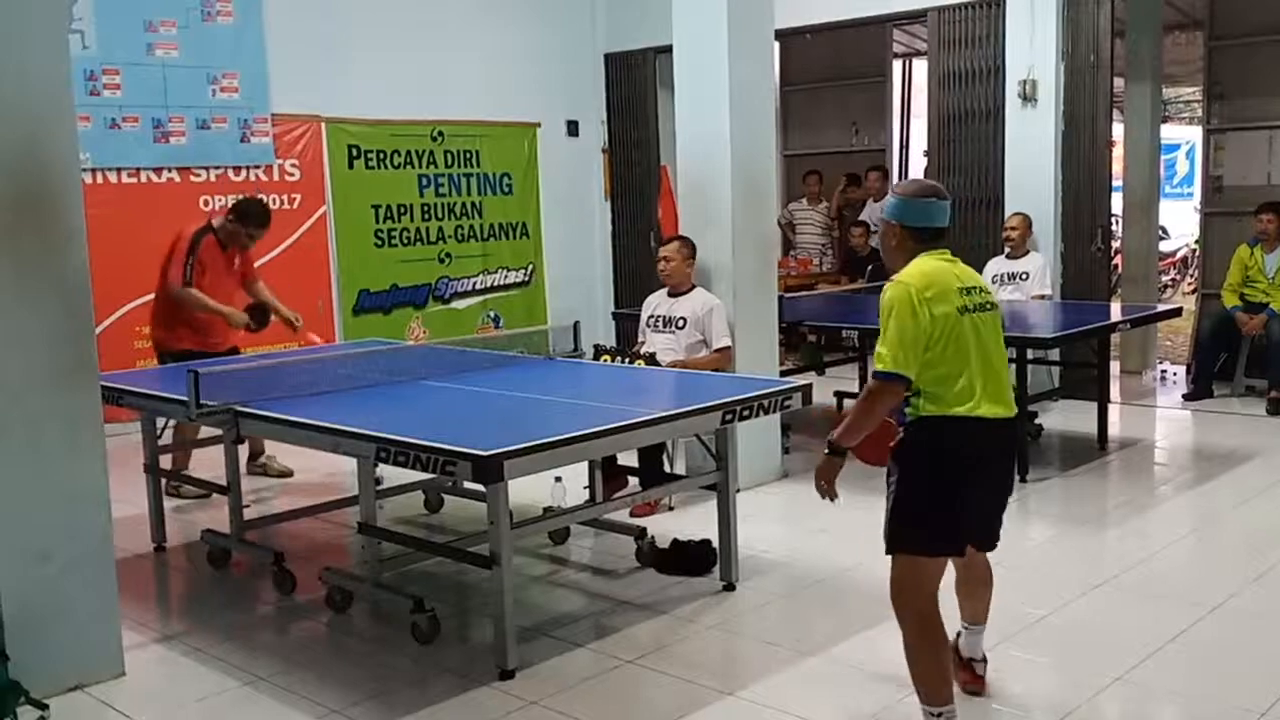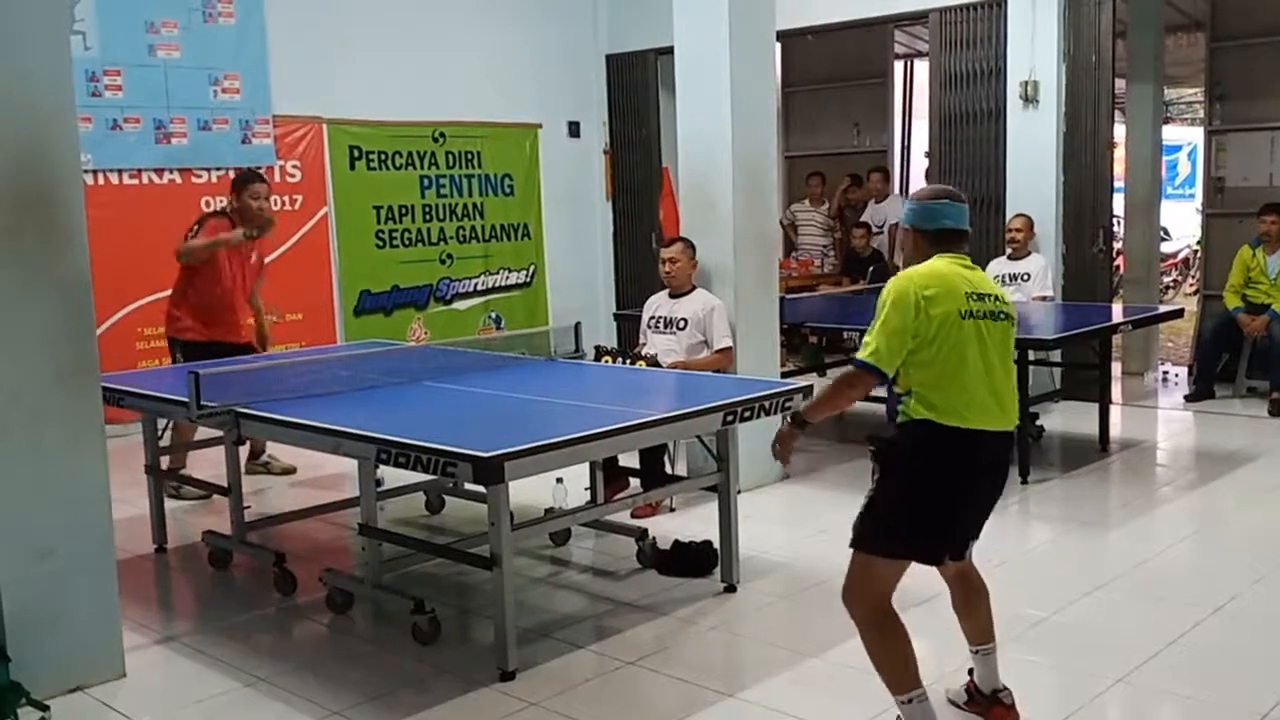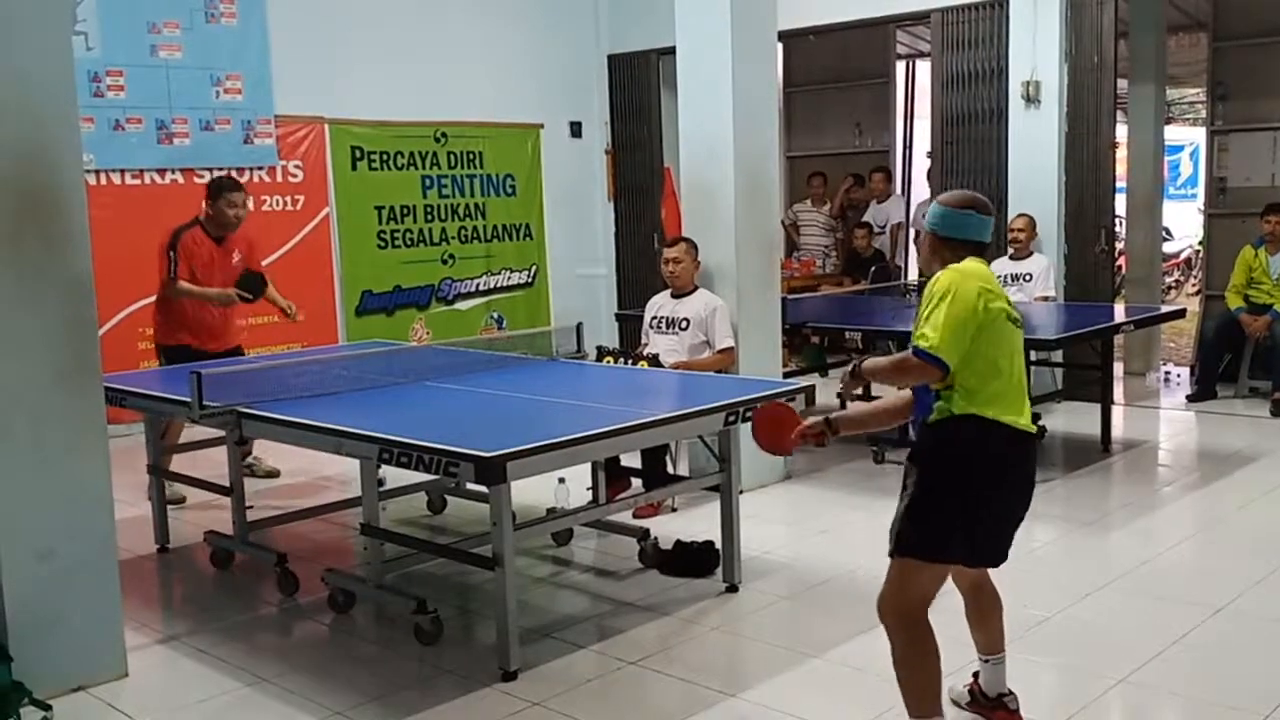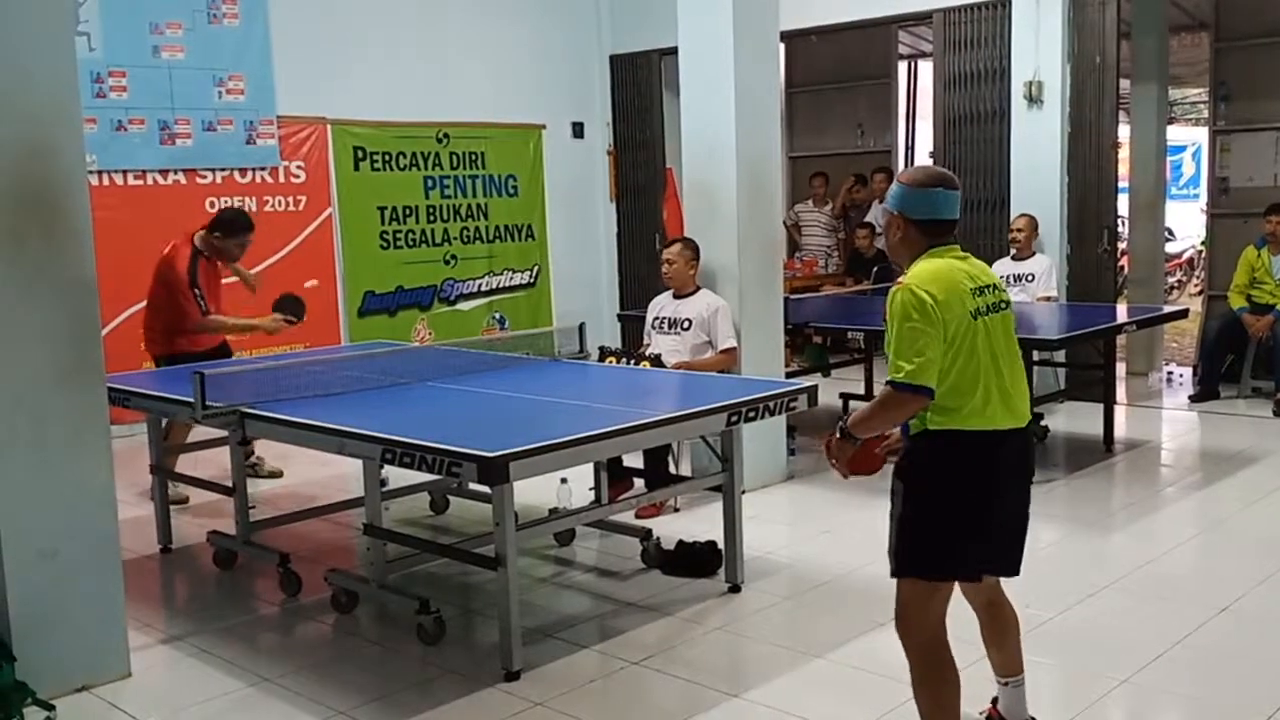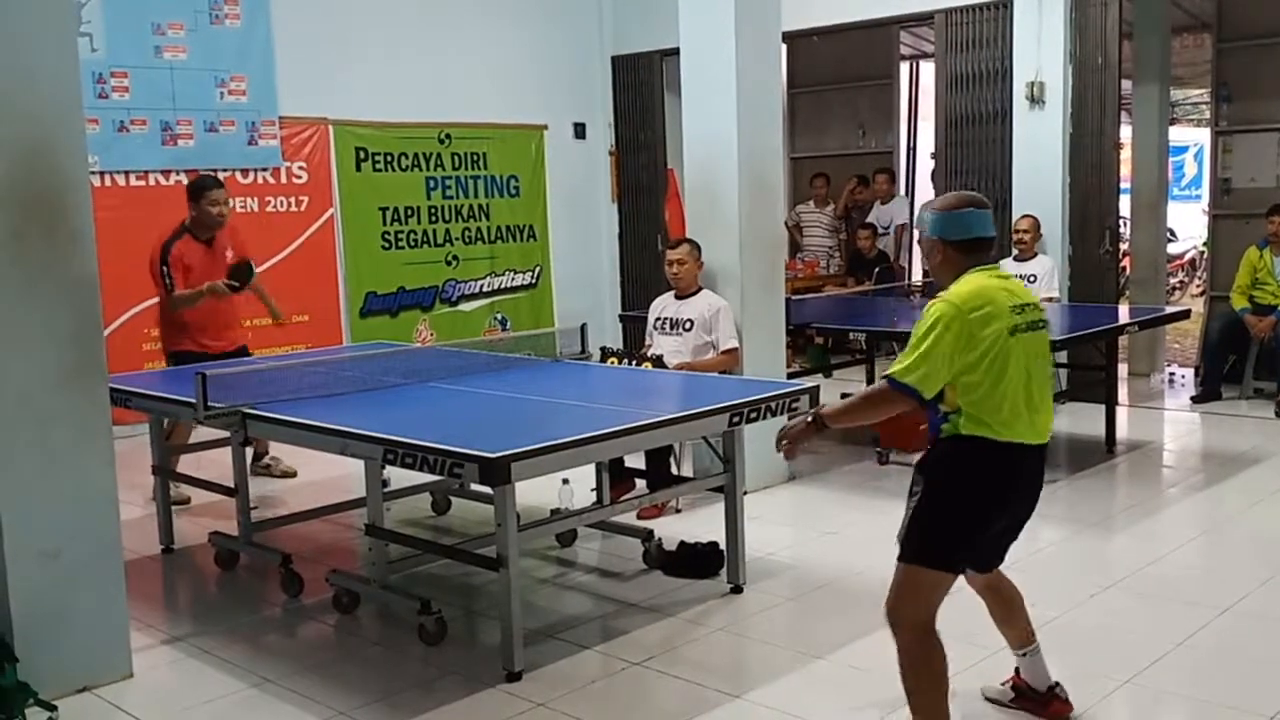
dt=0.5s
person 1, frame 1
left shoulder: (908, 286)
right shoulder: (973, 282)
left elbow: (891, 385)
left wrist: (837, 446)
right wrist: (916, 432)
left hip: (944, 446)
right hip: (996, 438)
left knee: (912, 597)
right knee: (971, 550)
right ankle: (970, 656)
person 1, frame 2
left shoulder: (914, 284)
right shoulder: (997, 297)
left elbow: (865, 375)
left wrist: (799, 420)
left hip: (933, 450)
right hip: (992, 450)
left knee: (864, 595)
right knee: (954, 559)
person 1, frame 3
left shoulder: (956, 281)
right shoulder: (986, 288)
left elbow: (923, 368)
right elbow: (920, 398)
left wrist: (862, 368)
right wrist: (832, 423)
left hip: (965, 452)
right hip: (1012, 455)
left knee: (902, 606)
right knee: (969, 570)
person 1, frame 4
left shoulder: (917, 288)
right shoulder: (983, 276)
left elbow: (910, 393)
left wrist: (850, 430)
right wrist: (912, 433)
left hip: (954, 460)
right hip: (1009, 451)
left knee: (918, 623)
right knee: (983, 590)
person 1, frame 5
left shoulder: (958, 304)
right shoulder: (1022, 296)
left elbow: (899, 393)
left wrist: (815, 421)
right wrist: (942, 414)
left hip: (974, 463)
right hip: (1024, 463)
left knee: (909, 612)
right knee: (982, 570)
person 2, frame 1
left shoulder: (238, 246)
right shoulder: (194, 241)
left elbow: (252, 282)
right elbow: (178, 290)
left wrist: (281, 310)
right wrist: (226, 313)
left hip: (219, 340)
right hip: (178, 339)
left ankle: (257, 458)
right ankle: (176, 477)
person 2, frame 2
left shoulder: (256, 234)
right shoulder: (211, 225)
right elbow: (184, 255)
left wrist: (261, 322)
right wrist: (223, 240)
left hip: (234, 333)
right hip: (192, 329)
left ankle: (257, 456)
right ankle: (176, 473)
person 2, frame 3
left shoulder: (241, 241)
right shoulder: (183, 238)
right elbow: (171, 286)
left wrist: (280, 302)
right wrist: (212, 294)
left hip: (223, 339)
right hip: (179, 338)
left ankle: (245, 458)
person 2, frame 4
left shoulder: (211, 246)
right shoulder: (185, 267)
right elbow: (205, 324)
left wrist: (242, 273)
right wrist: (258, 325)
left hip: (209, 340)
right hip: (174, 343)
left ankle: (247, 458)
person 2, frame 5
left shoulder: (228, 235)
right shoulder: (170, 248)
right elbow: (172, 303)
left wrist: (269, 303)
right wrist: (205, 291)
left hip: (229, 339)
right hip: (187, 344)
left ankle: (261, 458)
person 3, frame 1
left shoulder: (708, 304)
right shoulder: (652, 301)
left elbow: (724, 358)
left wrist: (686, 364)
left ankle: (652, 488)
right ankle: (611, 475)
person 3, frame 2
left shoulder: (708, 304)
right shoulder: (653, 302)
left elbow: (726, 358)
left wrist: (687, 365)
left ankle: (653, 489)
right ankle: (612, 476)
person 3, frame 3
left shoulder: (711, 304)
right shoulder: (655, 303)
left elbow: (727, 357)
left wrist: (689, 366)
left ankle: (655, 489)
right ankle: (614, 476)
person 3, frame 4
left shoulder: (713, 305)
right shoulder: (657, 303)
left elbow: (730, 358)
left wrist: (690, 366)
left ankle: (657, 489)
right ankle: (616, 477)
person 3, frame 5
left shoulder: (714, 305)
right shoulder: (659, 304)
left elbow: (732, 359)
left wrist: (692, 366)
left ankle: (659, 490)
right ankle: (618, 477)
person 4, frame 1
right shoulder: (1245, 250)
right elbow: (1229, 289)
right wrist: (1238, 314)
right hip: (1247, 306)
right knee: (1207, 326)
right ankle: (1203, 385)
person 4, frame 2
right shoulder: (1247, 251)
right elbow: (1231, 290)
right wrist: (1240, 315)
right hip: (1249, 307)
right knee: (1209, 328)
right ankle: (1204, 386)
person 4, frame 3
right shoulder: (1249, 252)
right elbow: (1234, 290)
right wrist: (1242, 315)
right hip: (1252, 307)
right knee: (1211, 328)
right ankle: (1206, 386)
person 4, frame 4
right shoulder: (1252, 252)
right elbow: (1236, 291)
right wrist: (1245, 316)
right hip: (1254, 307)
right knee: (1213, 327)
right ankle: (1209, 387)
person 4, frame 5
right shoulder: (1254, 252)
right elbow: (1239, 291)
right wrist: (1247, 316)
right hip: (1256, 308)
right knee: (1216, 327)
right ankle: (1211, 387)
